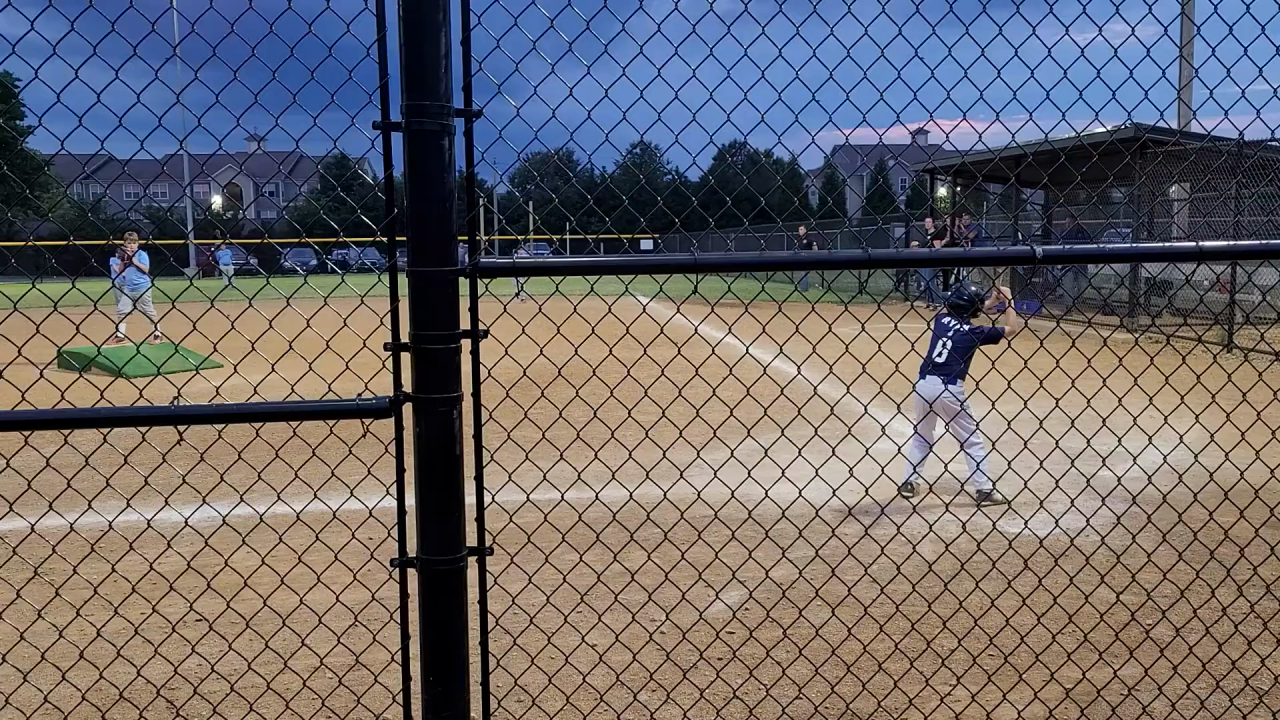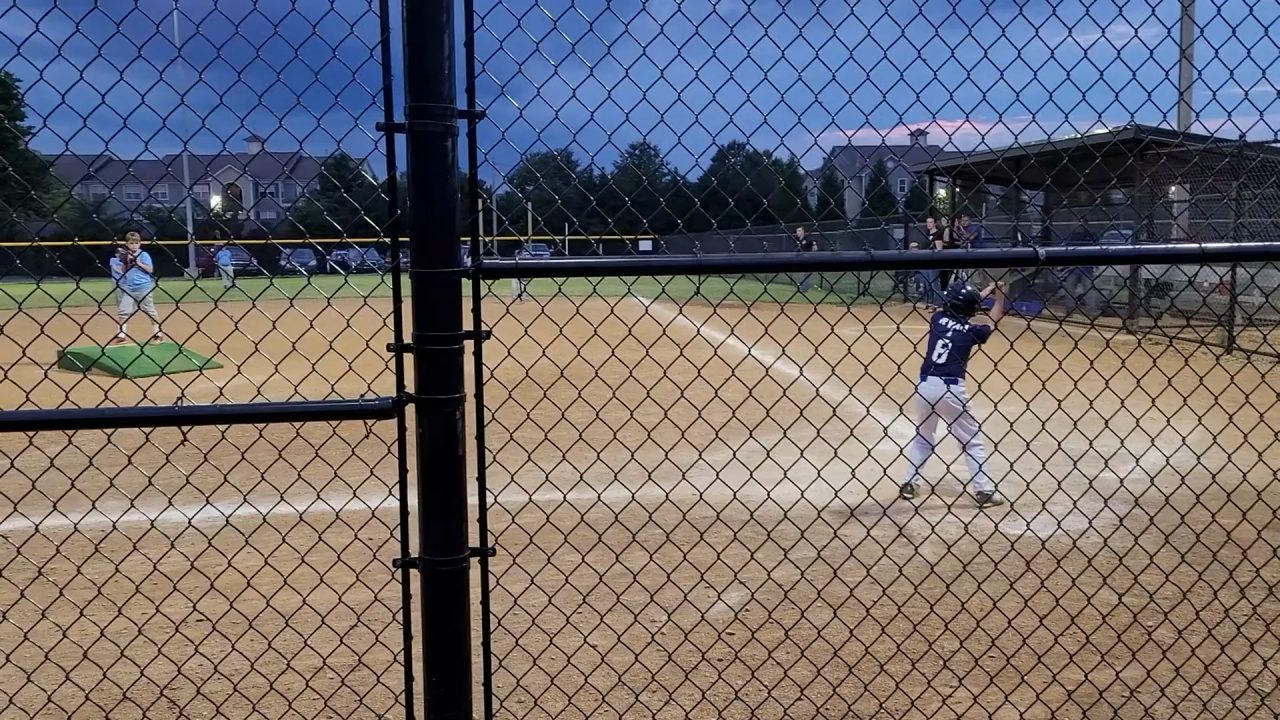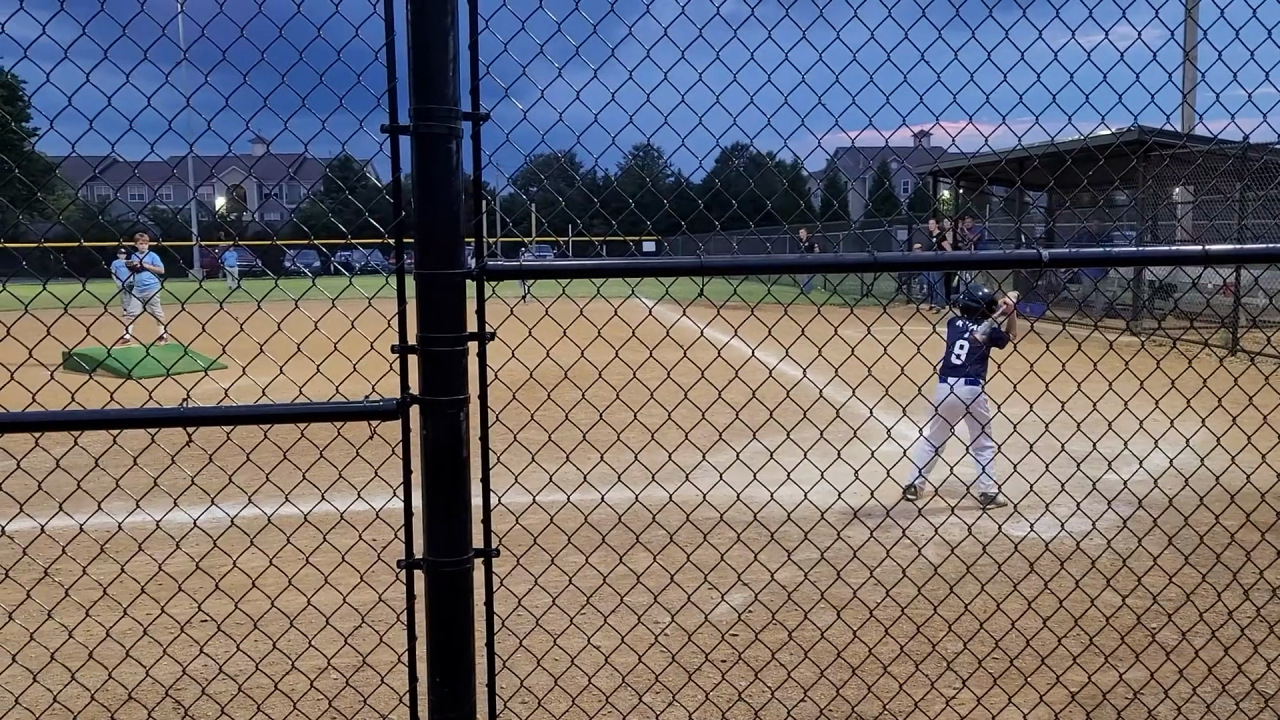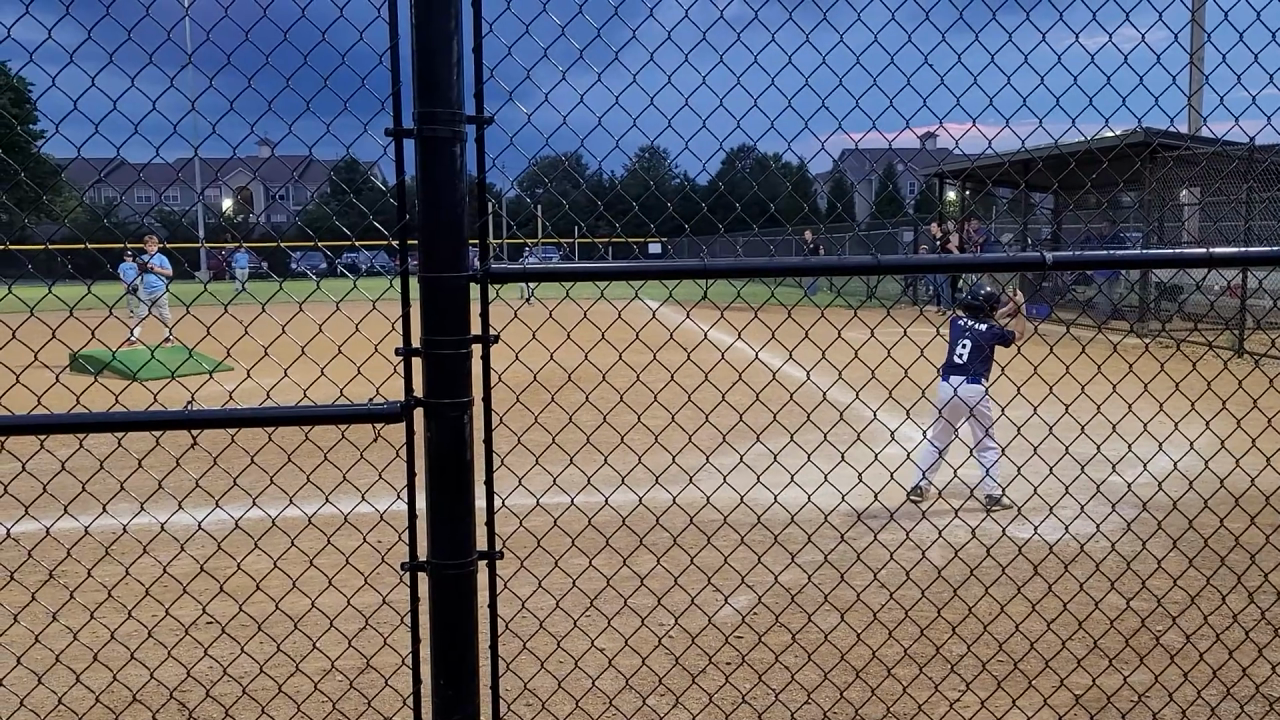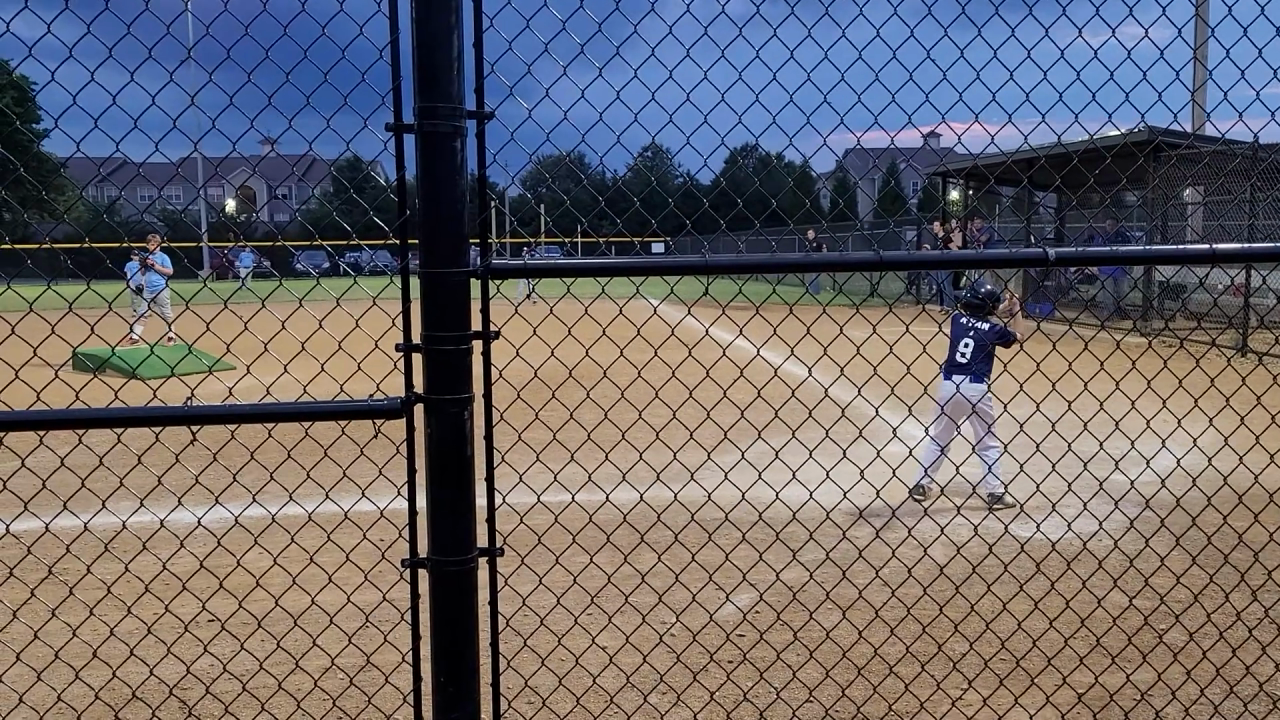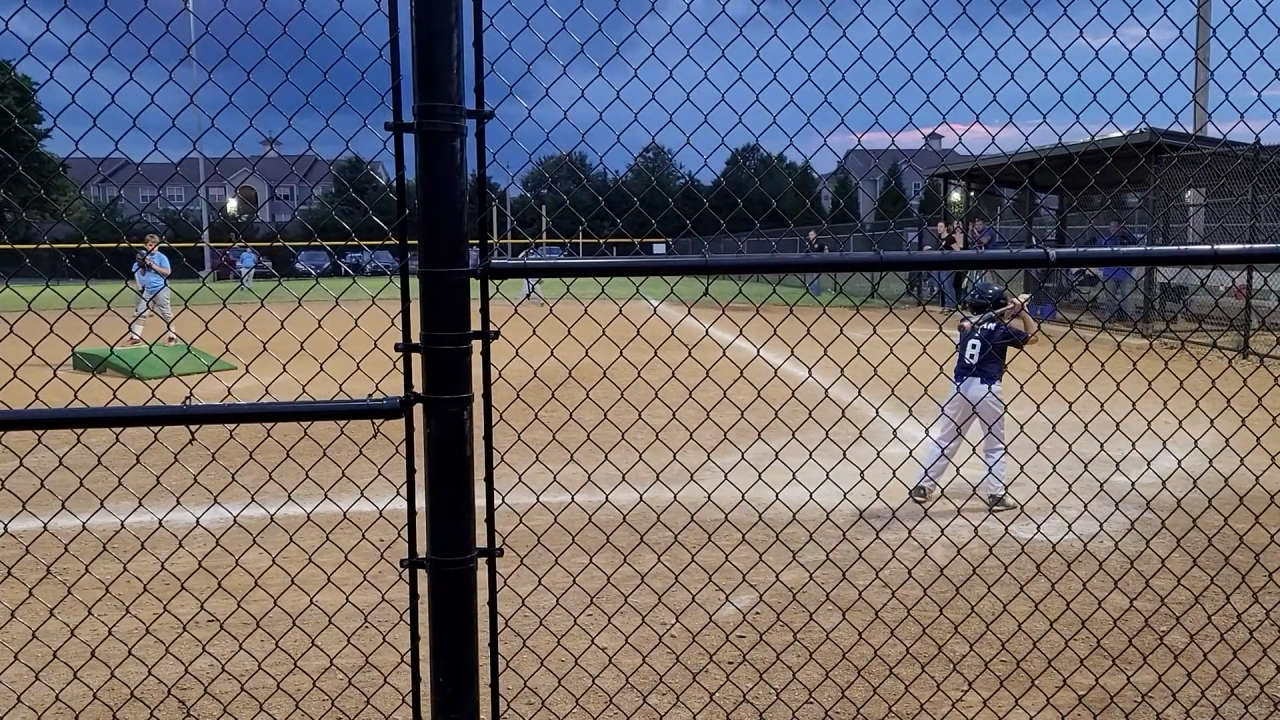
dt=0.4s
person 1, frame 1
left shoulder: (941, 319)
right shoulder: (975, 333)
left elbow: (959, 313)
right elbow: (1013, 328)
left wrist: (990, 300)
right wrist: (1008, 300)
left hip: (924, 384)
right hip: (950, 388)
left knee: (921, 436)
right knee: (972, 440)
left ankle: (908, 483)
right ankle: (984, 490)
person 1, frame 2
left shoulder: (937, 319)
right shoulder: (971, 331)
left elbow: (955, 310)
right elbow: (992, 324)
left wrist: (983, 293)
right wrist: (1000, 298)
left hip: (926, 384)
right hip: (952, 388)
left knee: (922, 437)
right knee: (972, 441)
left ankle: (909, 484)
right ankle: (984, 491)
person 1, frame 3
left shoulder: (953, 323)
right shoulder: (988, 332)
right elbow: (1011, 336)
left wrist: (1000, 304)
right wrist: (1011, 310)
left hip: (945, 386)
right hip: (972, 389)
left knee: (932, 438)
right knee: (984, 444)
left ankle: (913, 485)
right ankle: (988, 493)
person 1, frame 4
left shoulder: (956, 322)
right shoulder: (992, 330)
right elbow: (1019, 335)
left wrist: (1008, 309)
right wrist: (1019, 308)
left hip: (947, 385)
right hip: (974, 389)
left knee: (936, 440)
right knee: (987, 445)
left ankle: (920, 488)
right ankle: (993, 495)
person 1, frame 5
left shoulder: (957, 319)
right shoulder: (993, 329)
right elbow: (1019, 336)
left wrist: (1003, 309)
right wrist: (1015, 309)
left hip: (950, 384)
right hip: (977, 387)
left knee: (938, 438)
right knee: (989, 443)
left ankle: (922, 486)
right ankle: (995, 493)
person 1, frame 6
left shoulder: (967, 323)
right shoulder: (1001, 330)
right elbow: (1033, 336)
left wrist: (1012, 309)
right wrist: (1022, 310)
left hip: (960, 386)
right hip: (986, 389)
left knee: (943, 440)
right knee: (995, 445)
left ankle: (923, 487)
right ankle: (997, 495)
